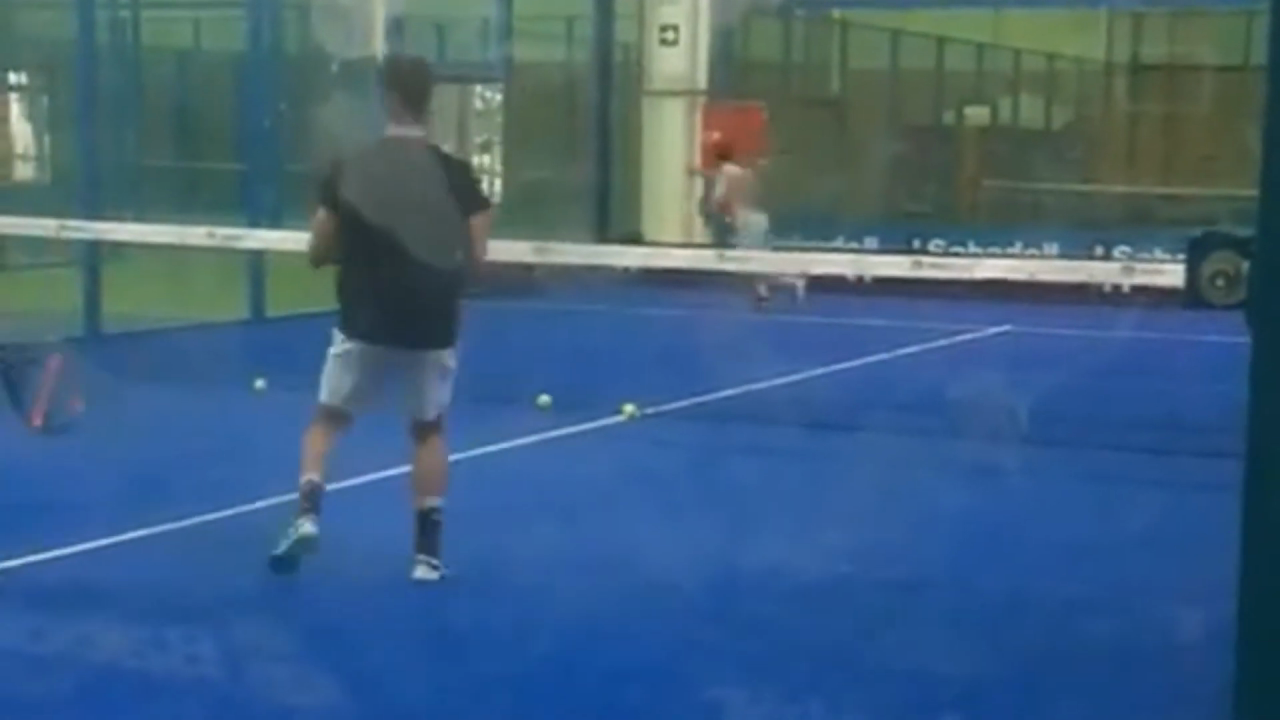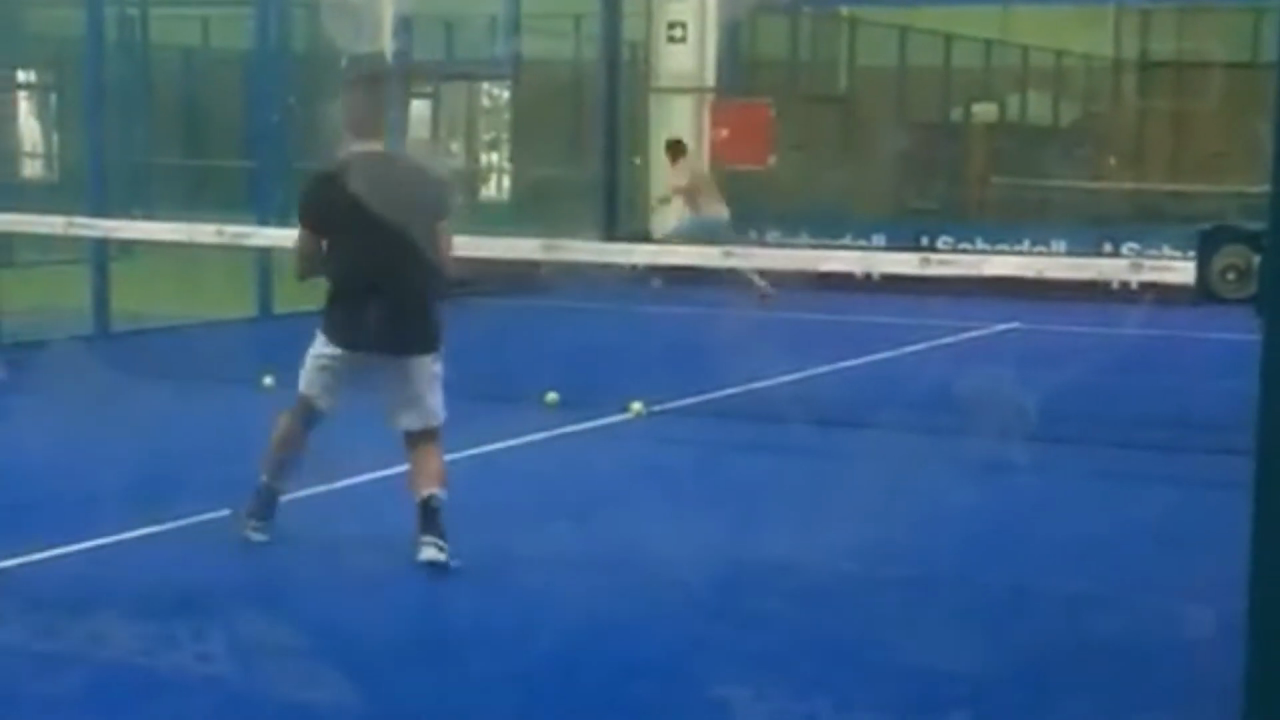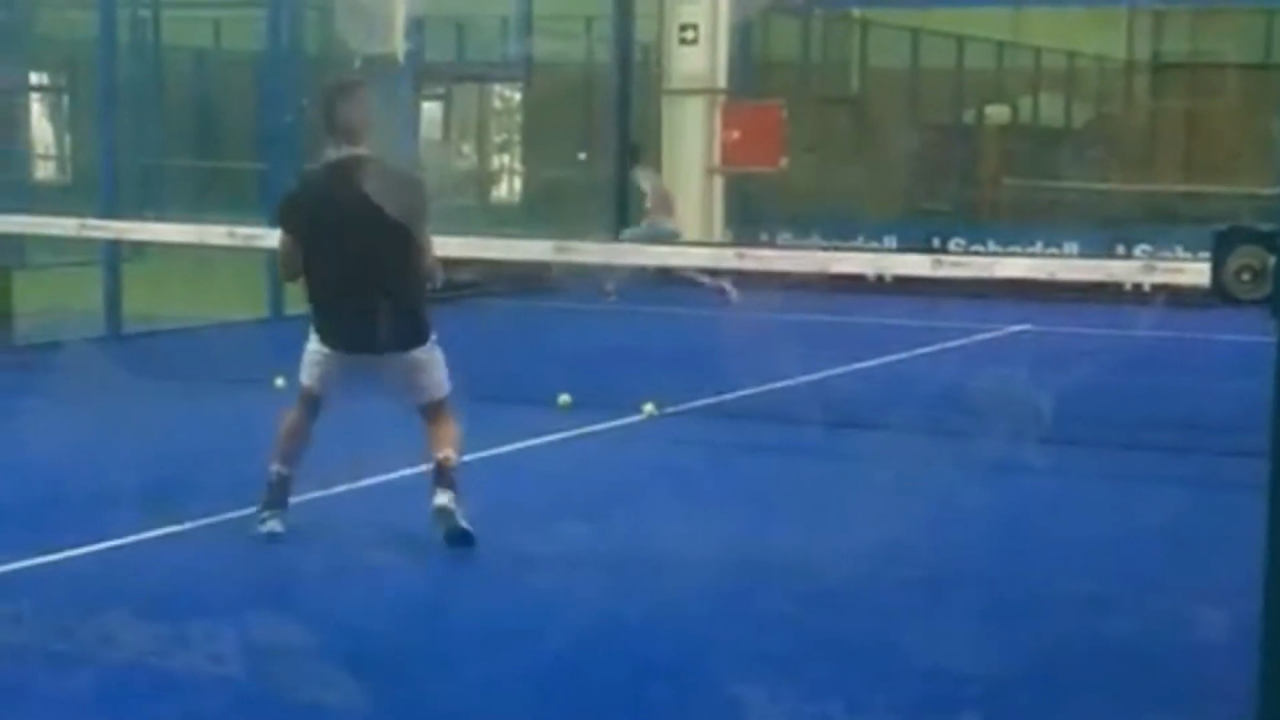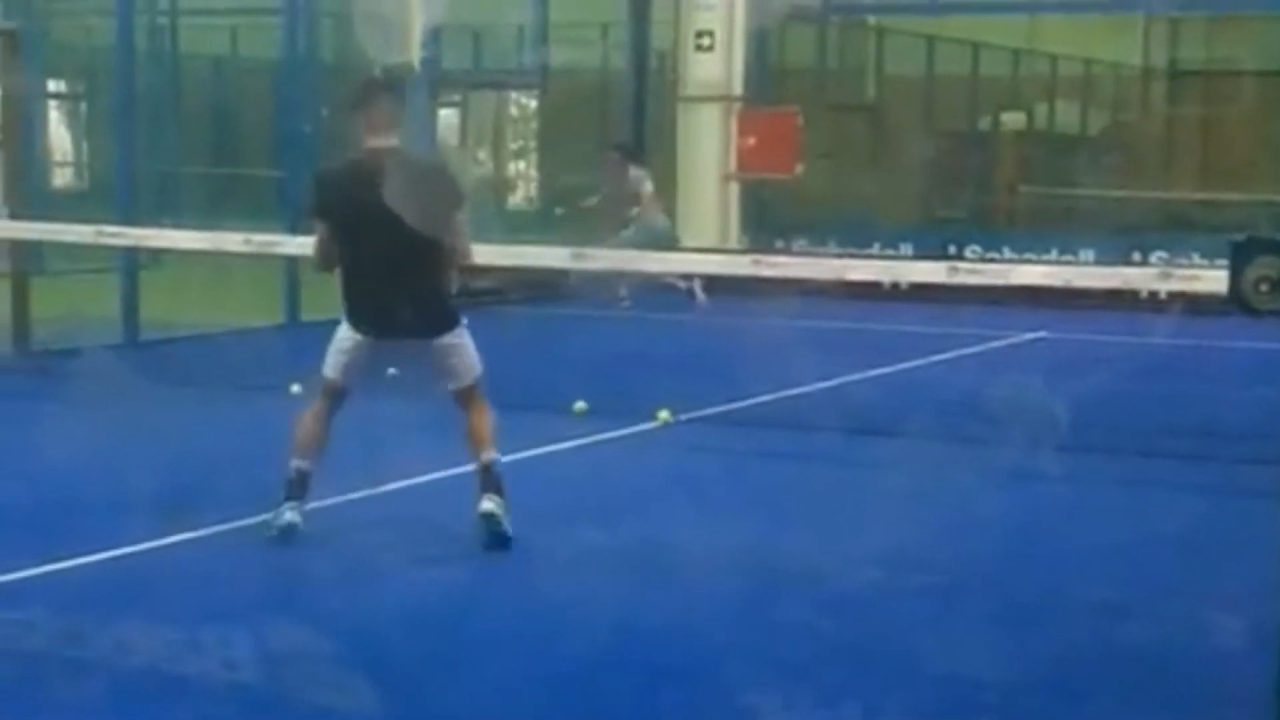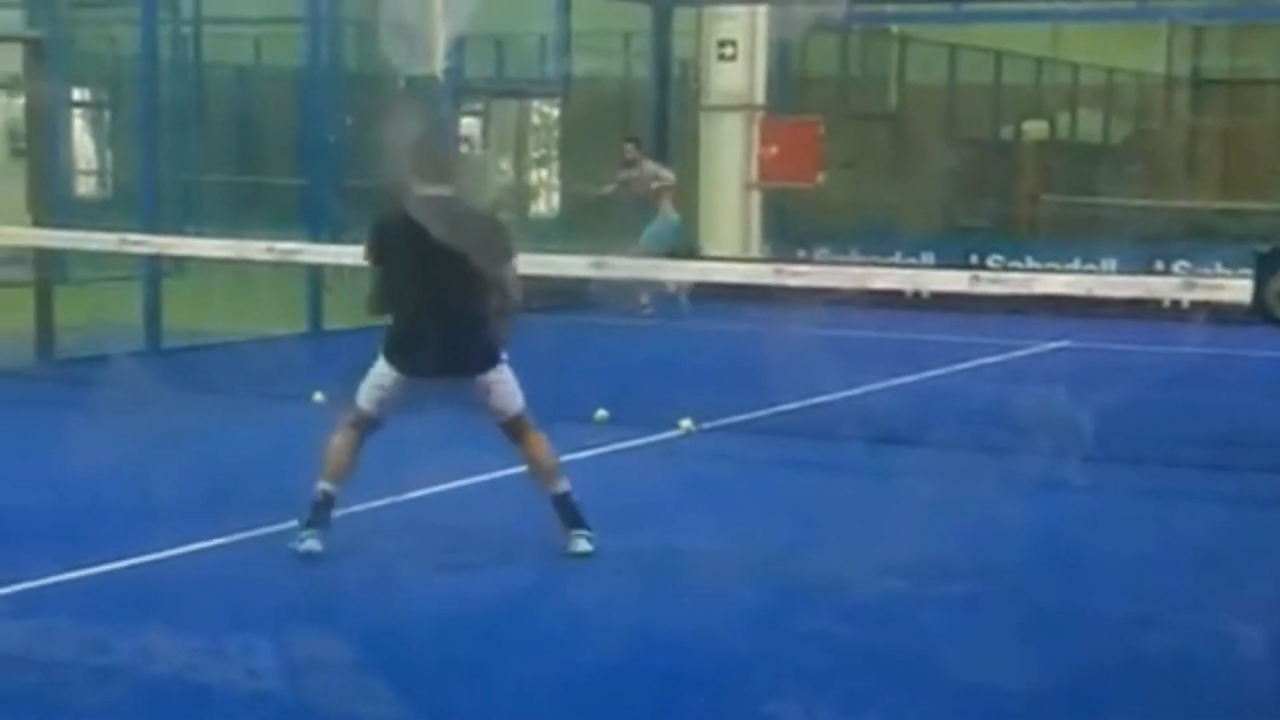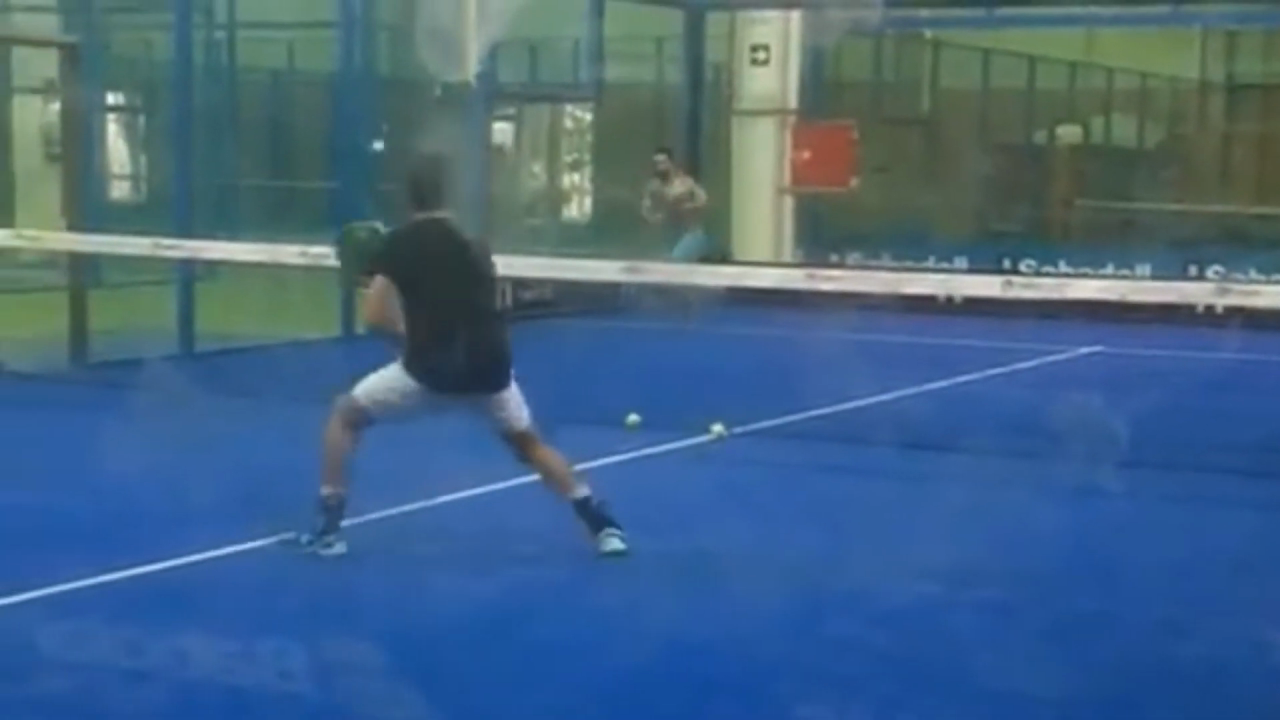
dt=0.2s
person 1, frame 1
left shoulder: (349, 170)
right shoulder: (456, 173)
left elbow: (320, 253)
right elbow: (473, 260)
left hip: (363, 326)
right hip: (430, 329)
left knee: (328, 422)
right knee: (427, 433)
left ankle: (305, 514)
right ankle: (427, 551)
person 1, frame 2
left shoulder: (322, 187)
right shoulder: (425, 184)
left elbow: (306, 266)
right elbow: (441, 266)
left hip: (344, 331)
right hip: (411, 337)
left knee: (300, 418)
right knee: (425, 442)
left ankle: (260, 515)
right ankle: (431, 533)
person 1, frame 3
left shoulder: (303, 193)
right shoulder: (404, 186)
left elbow: (289, 271)
right elbow: (425, 270)
left hip: (335, 330)
right hip: (404, 330)
left knee: (305, 405)
right knee: (439, 415)
left ankle: (273, 508)
right ankle: (445, 491)
person 1, frame 4
left shoulder: (334, 181)
right shoulder: (435, 177)
left elbow: (324, 261)
right elbow: (461, 253)
left hip: (367, 317)
right hip: (434, 316)
left knee: (326, 400)
right knee: (474, 402)
left ankle: (292, 502)
right ankle: (491, 497)
person 1, frame 5
left shoulder: (389, 227)
right shoulder: (487, 227)
left elbow: (380, 302)
right elbow: (509, 299)
left hip: (409, 352)
right hip: (475, 353)
left knee: (352, 427)
right knee: (523, 431)
left ankle: (314, 528)
right ankle: (576, 529)
person 1, frame 6
left shoulder: (395, 245)
right shoulder: (477, 249)
left elbow: (377, 318)
left wrist: (402, 329)
left hip: (428, 371)
right hip: (488, 369)
left knee: (342, 418)
right knee: (528, 445)
left ankle: (329, 531)
right ankle: (602, 526)
